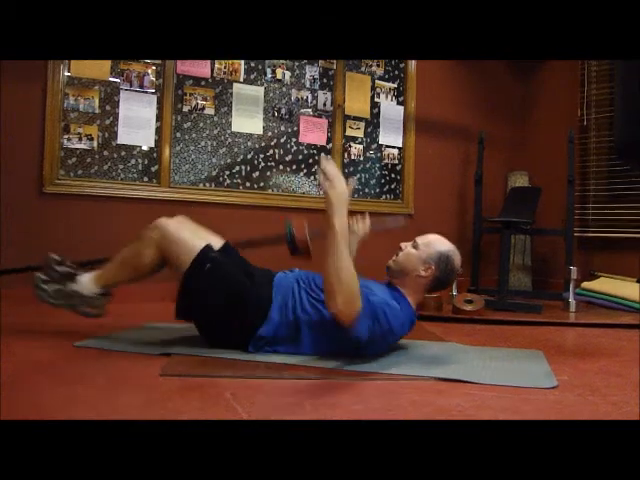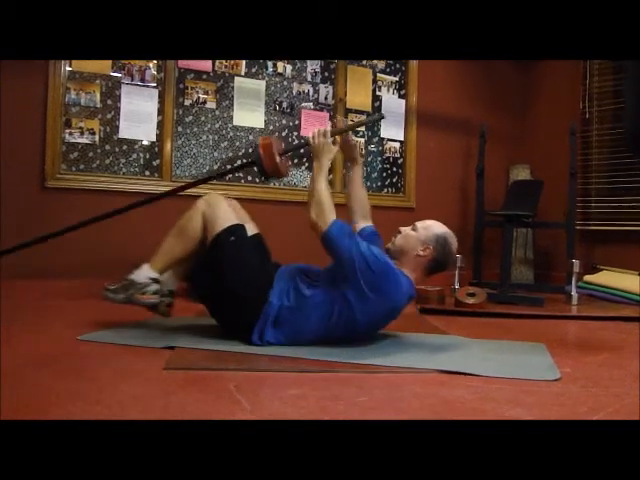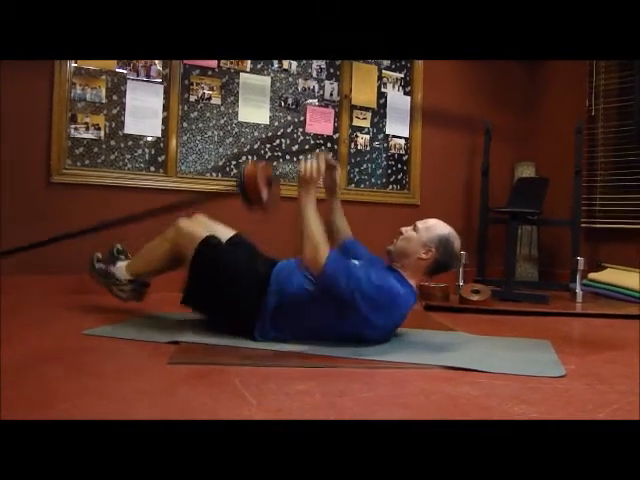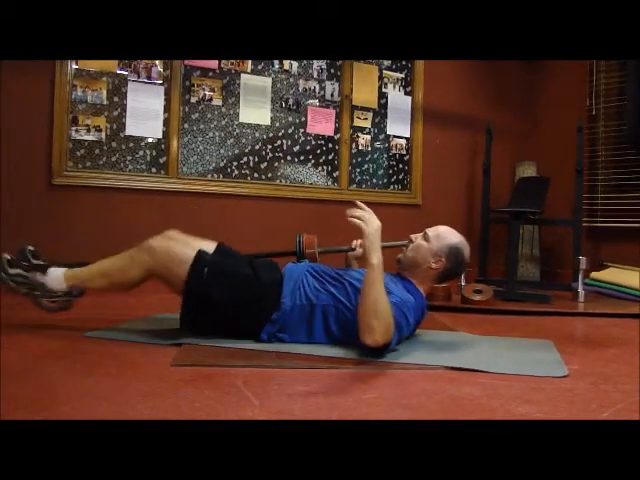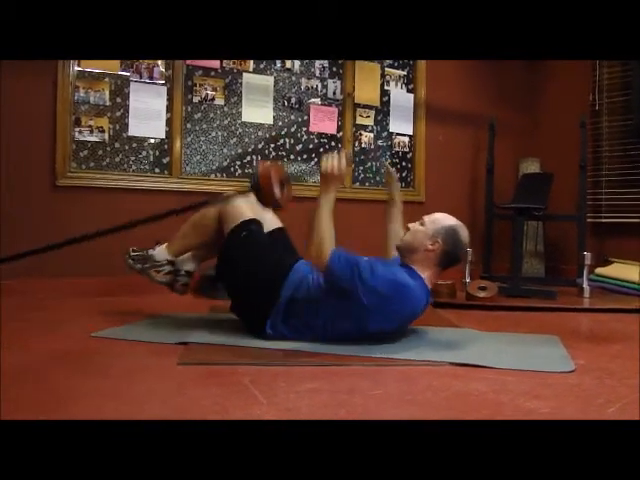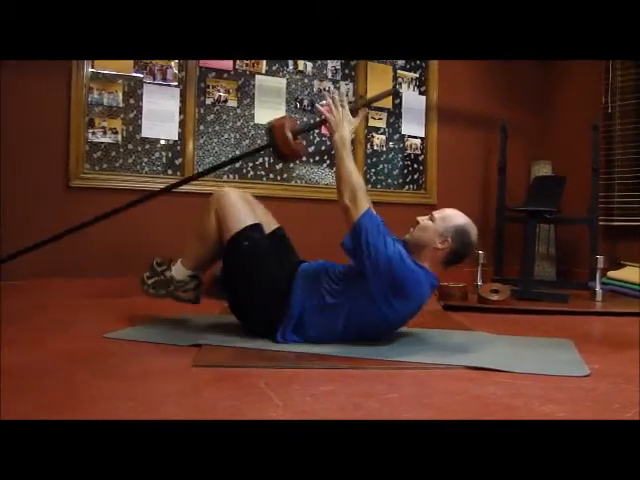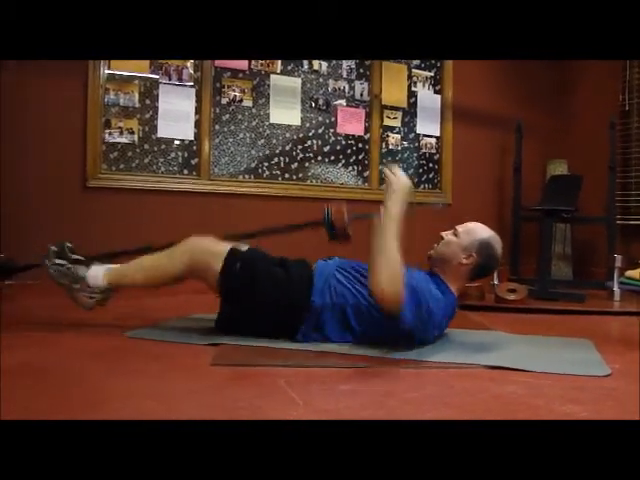
dt=0.7s
person 1, frame 1
left shoulder: (389, 315)
right shoulder: (390, 291)
left elbow: (341, 309)
left wrist: (337, 218)
right wrist: (349, 240)
left hip: (252, 319)
right hip: (267, 289)
left knee: (164, 230)
right knee: (177, 226)
left ankle: (88, 289)
right ankle: (94, 279)
person 1, frame 2
left shoulder: (383, 277)
right shoulder: (390, 281)
left elbow: (320, 219)
right elbow: (361, 224)
left wrist: (321, 162)
right wrist: (355, 165)
left hip: (258, 312)
right hip: (272, 294)
left knee: (211, 204)
right knee: (228, 211)
left ankle: (147, 279)
right ankle: (166, 283)
person 1, frame 3
left shoulder: (383, 291)
right shoulder: (391, 278)
left elbow: (315, 259)
right elbow: (345, 247)
left wrist: (307, 196)
right wrist: (332, 195)
left hip: (257, 309)
right hip: (271, 283)
left knee: (184, 229)
right knee: (201, 223)
left ankle: (122, 274)
right ankle: (133, 268)
person 1, frame 4
left shoulder: (404, 305)
right shoulder: (400, 289)
left elbow: (373, 336)
left wrist: (375, 254)
right wrist: (364, 261)
left hip: (265, 310)
right hip: (273, 283)
left knee: (155, 250)
right knee: (170, 240)
left ankle: (57, 282)
right ankle: (67, 277)
person 1, frame 5
left shoulder: (395, 288)
right shoulder: (410, 287)
left elbow: (319, 255)
right elbow: (395, 258)
left wrist: (328, 190)
right wrist: (395, 202)
left hip: (272, 305)
right hip: (287, 285)
left knee: (235, 205)
right knee: (253, 207)
left ankle: (163, 259)
right ankle: (183, 266)
person 1, frame 6
left shoulder: (399, 273)
right shoulder: (408, 269)
left elbow: (351, 202)
right elbow: (362, 208)
left wrist: (342, 136)
right wrist: (344, 140)
left hip: (279, 310)
right hip: (294, 284)
left knee: (226, 199)
right knee: (243, 204)
left ankle: (180, 277)
right ankle: (186, 275)
person 1, frame 7
left shoulder: (429, 302)
right shoulder: (433, 288)
left elbow: (384, 291)
left wrist: (395, 206)
right wrist: (382, 226)
left hip: (294, 310)
right hip: (305, 282)
left knee: (197, 251)
right knee: (205, 247)
left ankle: (93, 279)
right ankle: (102, 276)
